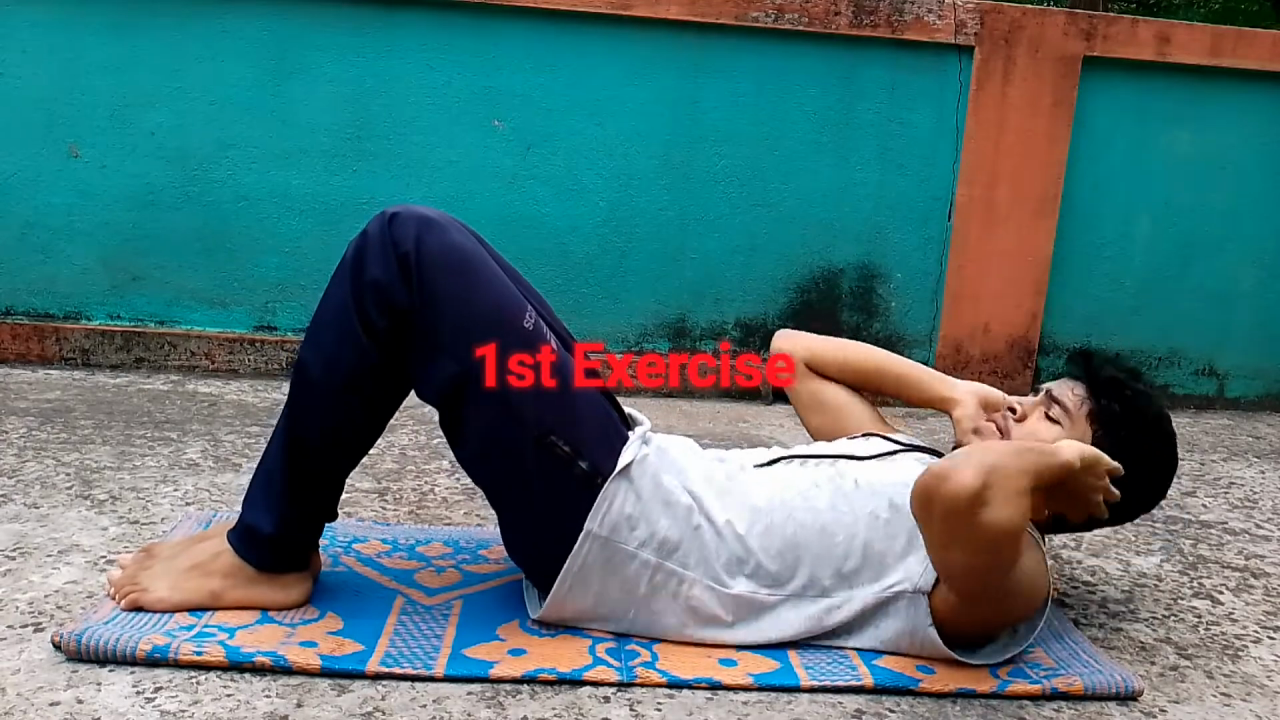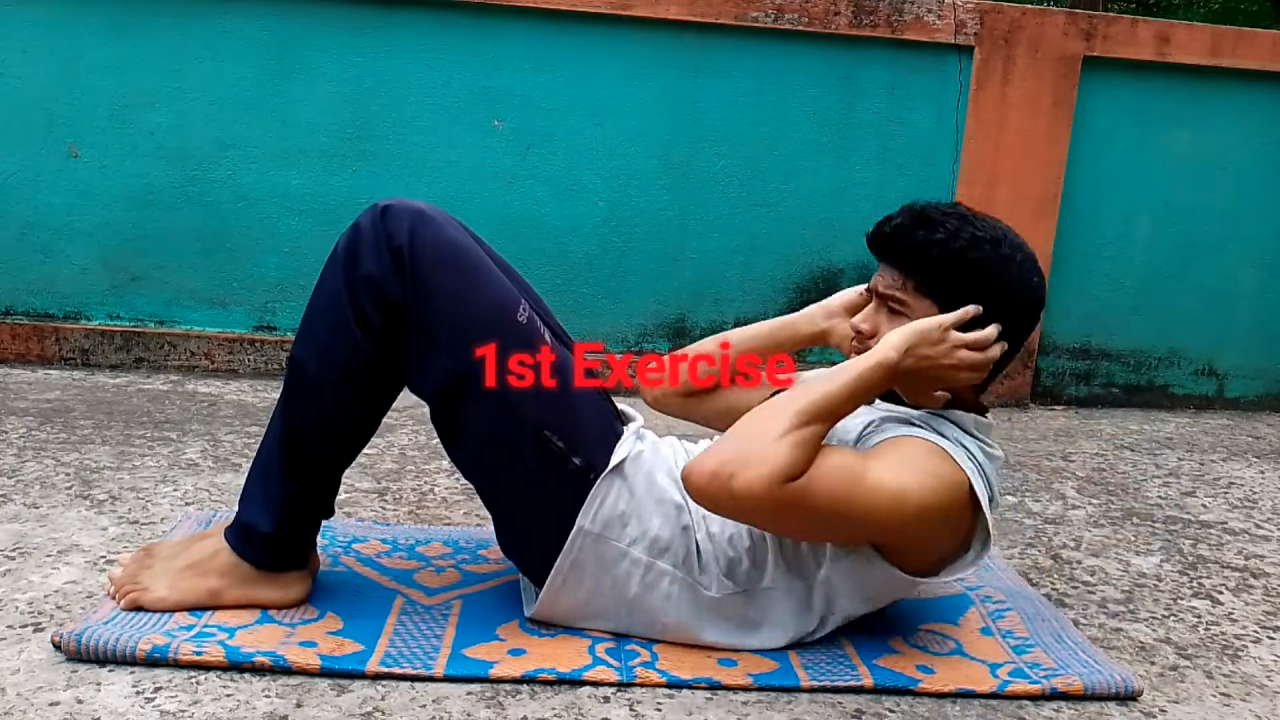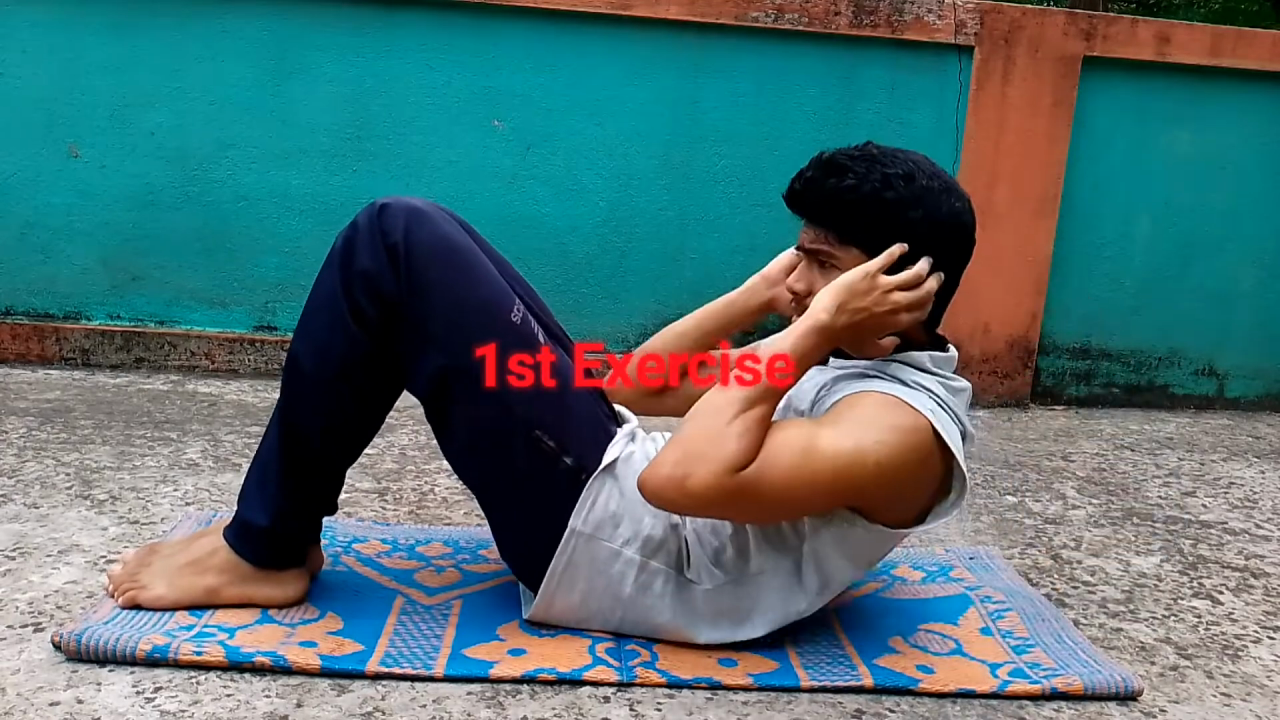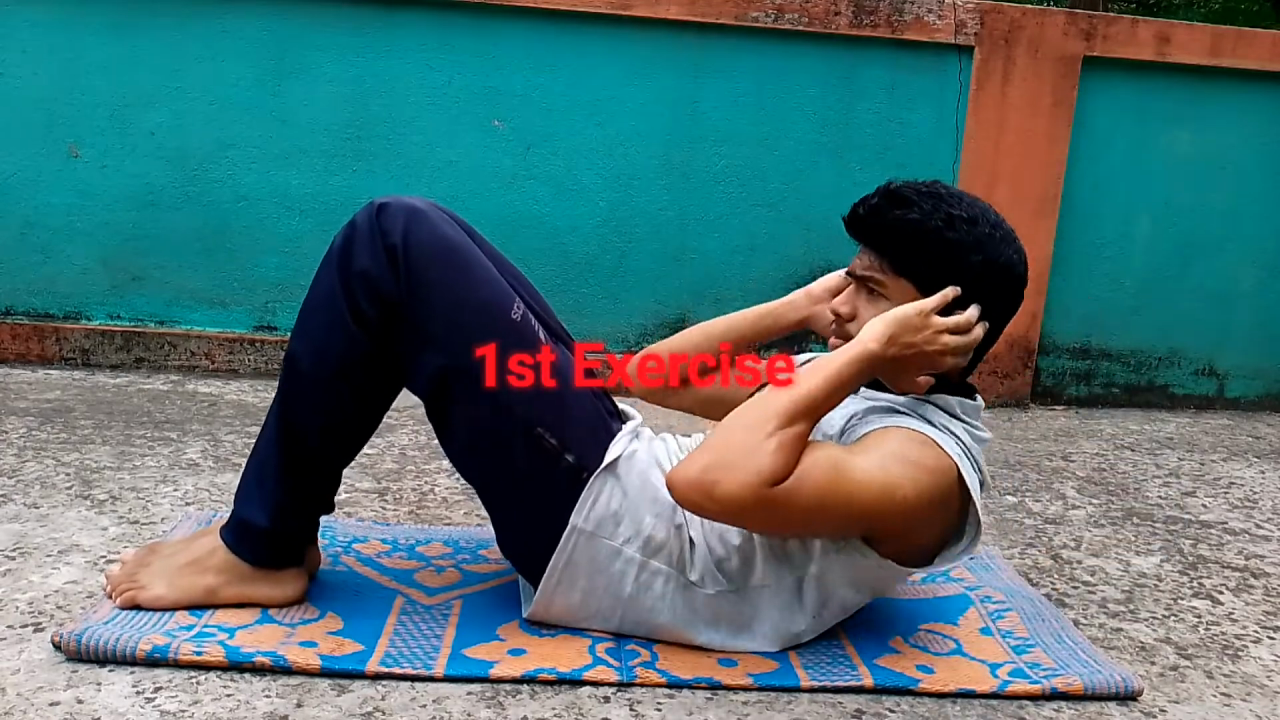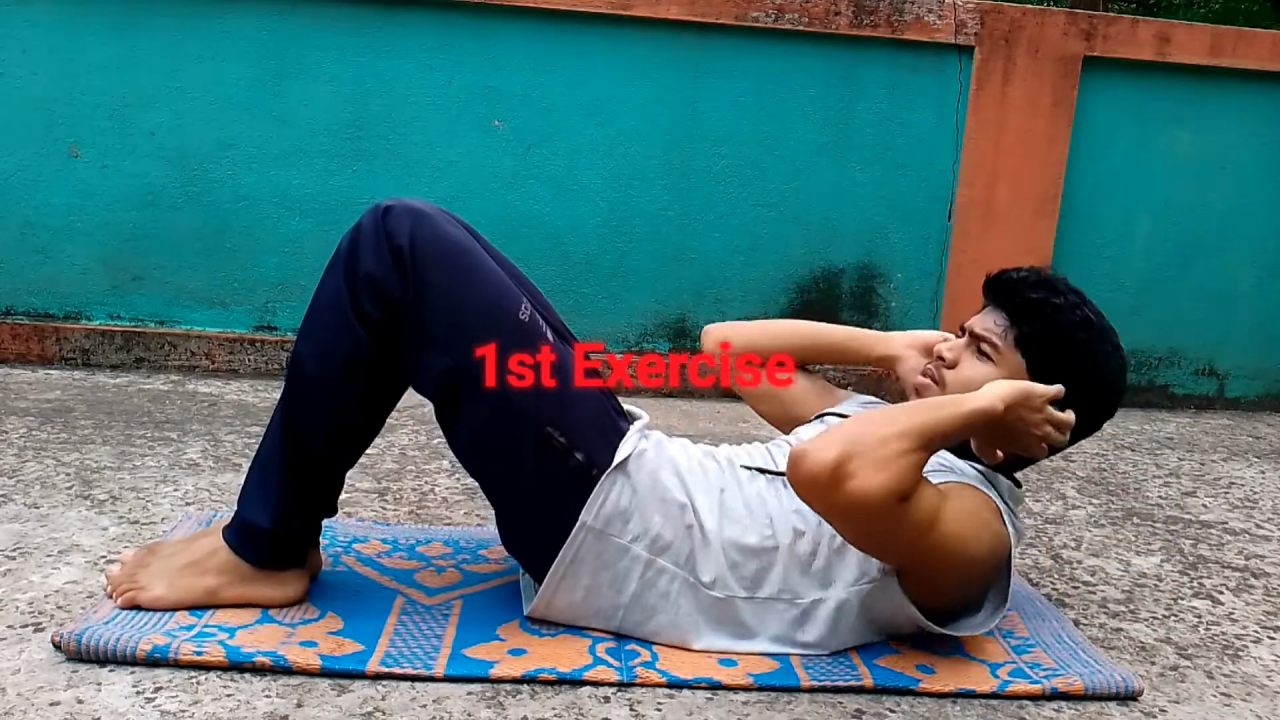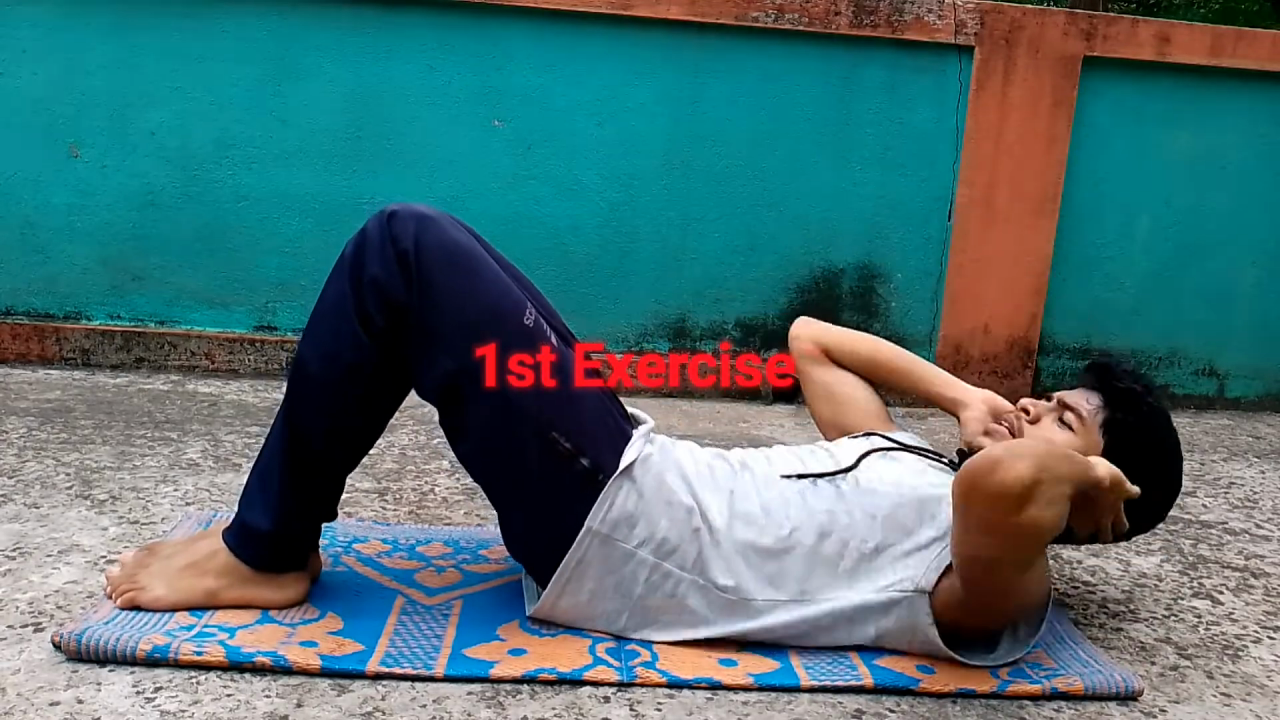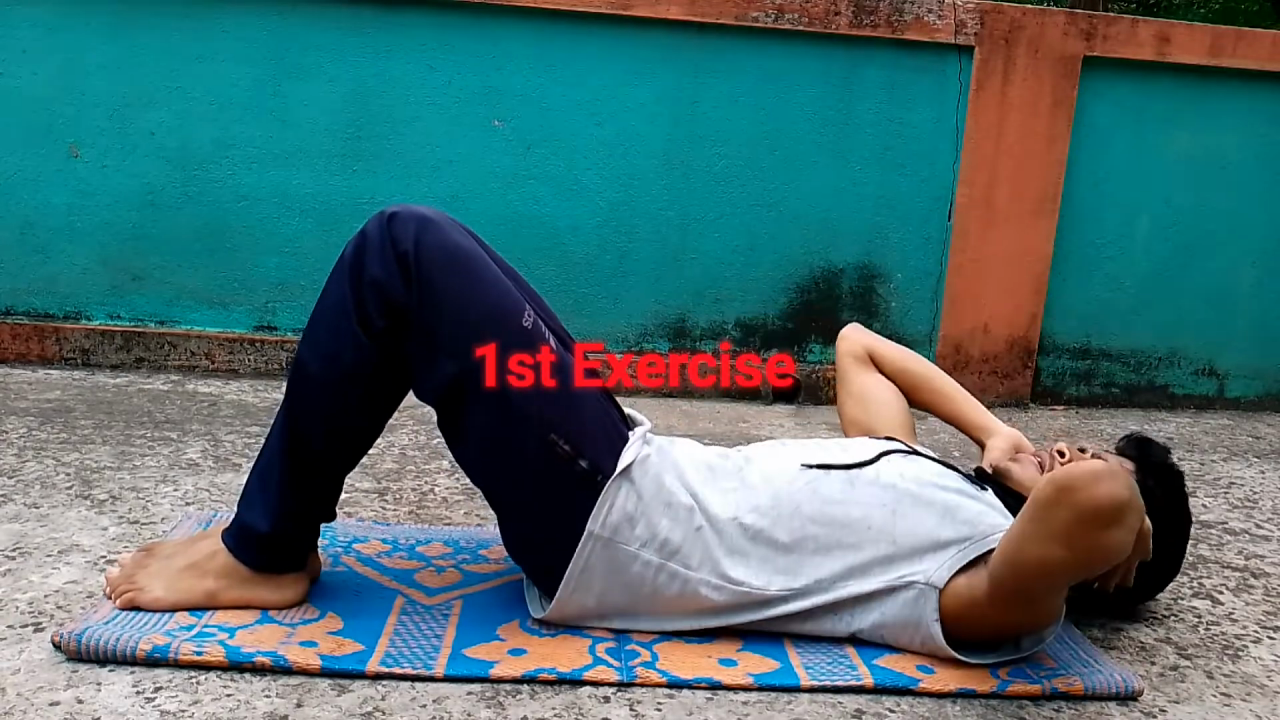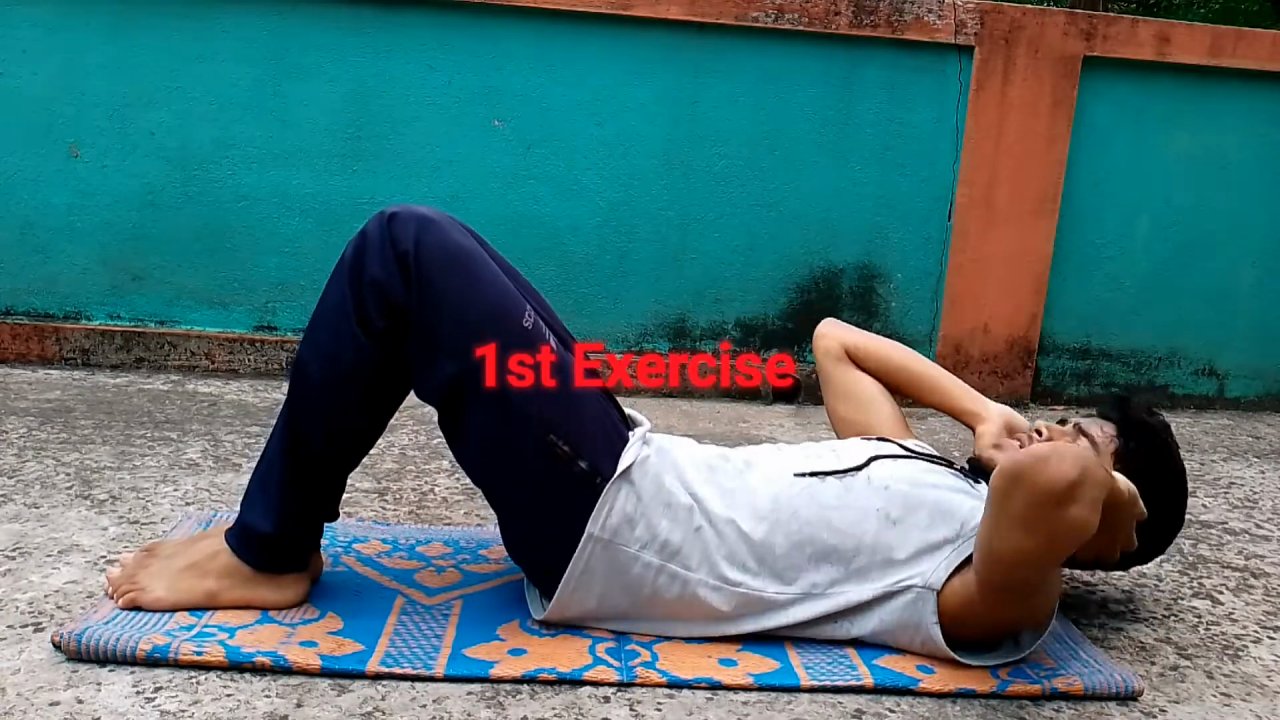
dt=0.3s
person 1, frame 1
left shoulder: (1000, 582)
right shoulder: (908, 457)
left elbow: (961, 492)
right elbow: (795, 349)
left wrist: (1056, 460)
right wrist: (950, 393)
left hip: (614, 532)
right hip: (640, 477)
left knee: (409, 251)
right knee: (412, 251)
left ankle: (269, 555)
right ankle: (277, 533)
person 1, frame 2
left shoulder: (937, 479)
right shoulder: (890, 415)
left elbow: (726, 477)
right elbow: (674, 382)
left wrist: (875, 367)
right wrist: (820, 325)
left hip: (608, 538)
right hip: (624, 491)
left knee: (399, 241)
right knee: (406, 246)
left ankle: (262, 556)
right ankle: (279, 534)
person 1, frame 3
left shoulder: (902, 430)
right shoulder: (858, 371)
left elbow: (681, 479)
right elbow: (642, 385)
left wrist: (812, 327)
right wrist: (761, 293)
left hip: (599, 538)
right hip: (608, 486)
left knee: (397, 243)
right knee: (407, 243)
left ankle: (263, 553)
right ankle: (281, 533)
person 1, frame 4
left shoulder: (923, 470)
right shoulder: (859, 395)
left elbow: (710, 481)
right elbow: (653, 371)
left wrist: (864, 352)
right wrist: (798, 307)
left hip: (600, 537)
right hip: (615, 481)
left knee: (397, 241)
right knee: (408, 239)
left ankle: (260, 552)
right ankle: (277, 533)
person 1, frame 5
left shoulder: (970, 531)
right shoulder: (894, 429)
left elbow: (824, 472)
right elbow: (722, 342)
left wrist: (973, 406)
right wrist: (888, 350)
left hip: (605, 535)
right hip: (631, 477)
left knee: (401, 245)
right knee: (407, 244)
left ankle: (265, 552)
right ankle: (276, 532)
person 1, frame 6
left shoulder: (995, 584)
right shoulder: (912, 460)
left elbow: (1006, 490)
right elbow: (808, 338)
left wrist: (1076, 467)
right wrist: (963, 396)
left hip: (612, 530)
right hip: (636, 481)
left knee: (408, 248)
right knee: (412, 246)
left ankle: (265, 555)
right ankle: (274, 533)
person 1, frame 7
left shoulder: (1006, 596)
right shoulder: (934, 486)
left elbow: (1092, 500)
right elbow: (855, 344)
left wrist: (1110, 498)
right wrist: (990, 429)
left hip: (613, 531)
right hip: (640, 476)
left knee: (407, 252)
right knee: (410, 248)
left ankle: (265, 556)
right ankle: (275, 534)
person 1, frame 8
left shoulder: (1010, 583)
right shoulder: (926, 465)
left elbow: (1047, 482)
right elbow: (830, 340)
left wrist: (1083, 488)
right wrist: (978, 405)
left hip: (618, 536)
right hip: (642, 481)
left knee: (407, 250)
right knee: (413, 251)
left ankle: (266, 555)
right ankle: (277, 535)
